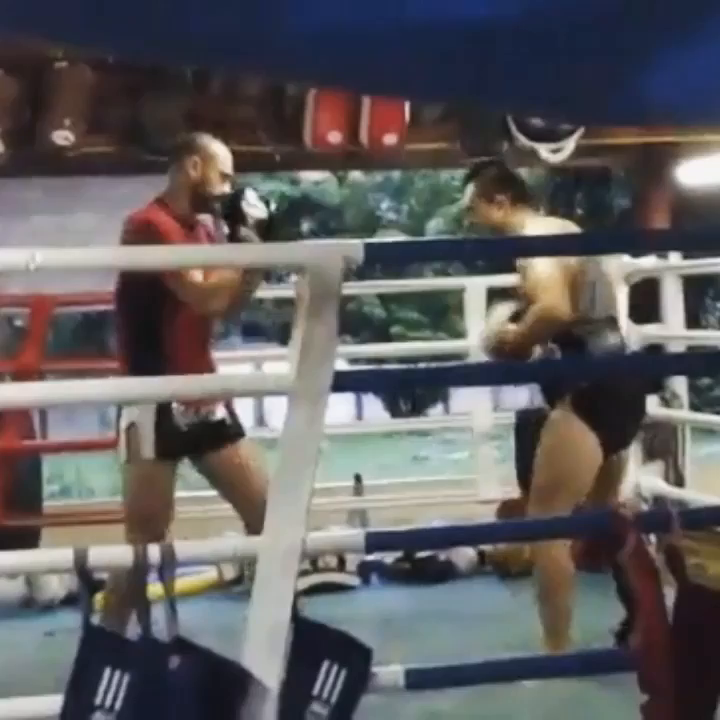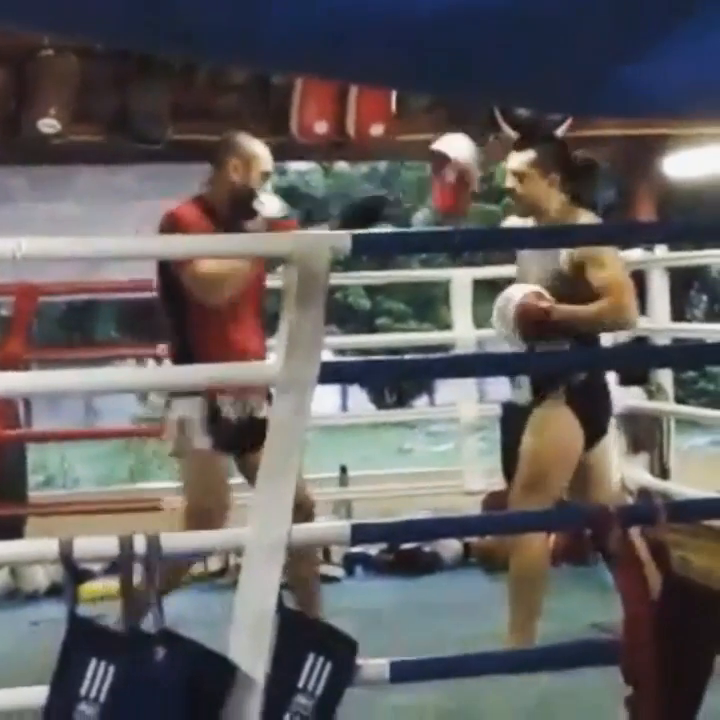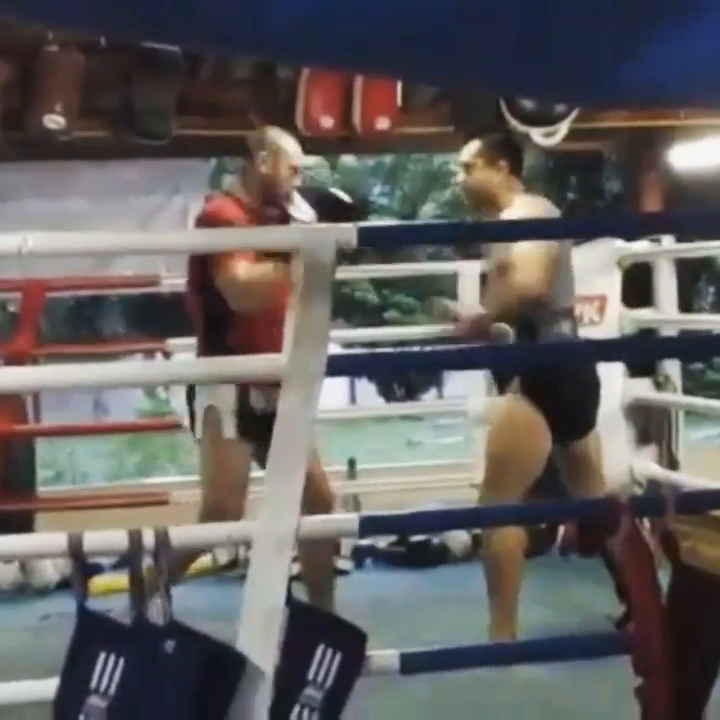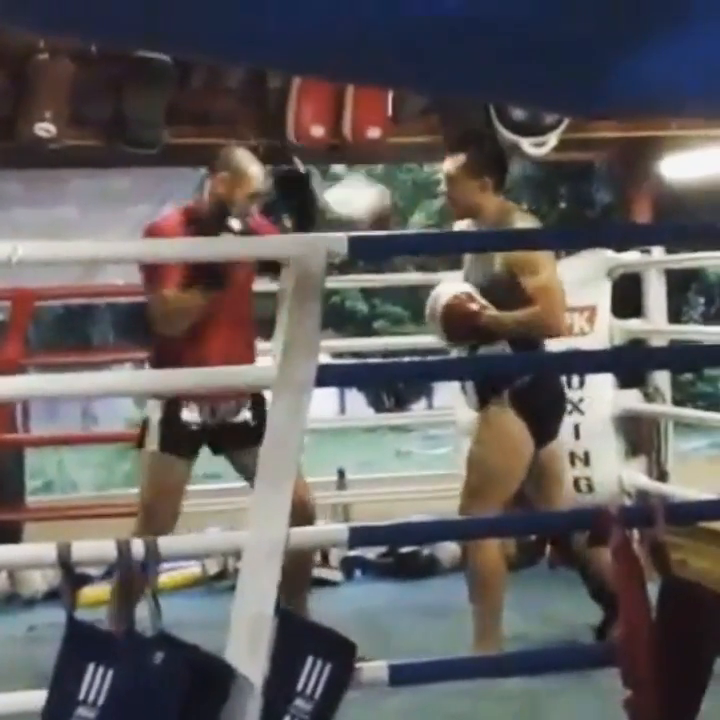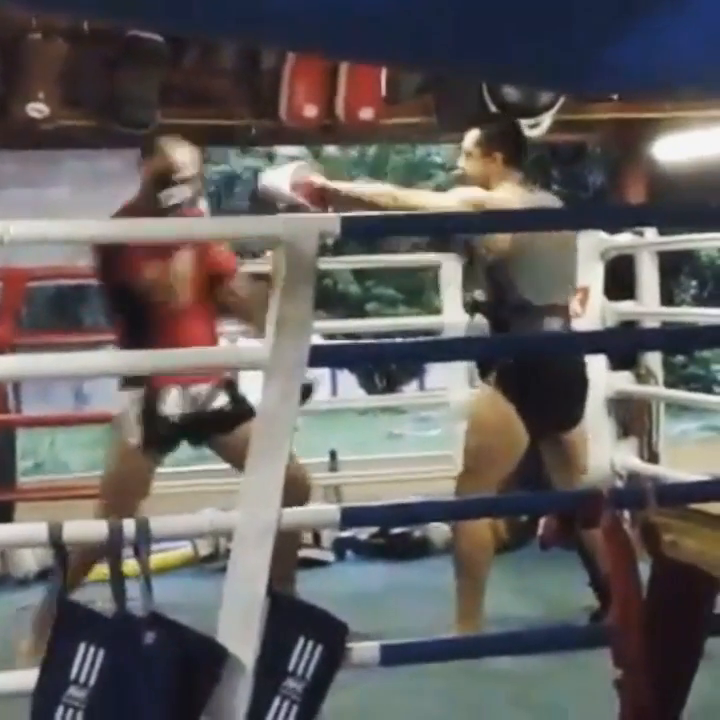
dt=1s
person 1, frame 1
left shoulder: (535, 242)
right shoulder: (560, 229)
left elbow: (554, 310)
left wrist: (512, 341)
right wrist: (524, 326)
left hip: (589, 391)
right hip: (619, 383)
left knee: (544, 521)
right knee: (601, 511)
left ankle: (556, 653)
person 1, frame 2
left shoulder: (585, 234)
left elbow: (623, 309)
left wrist: (555, 317)
left hip: (570, 387)
right hip: (548, 385)
left knee: (524, 513)
right knee: (604, 514)
left ankle: (518, 644)
person 1, frame 3
left shoulder: (522, 215)
right shoulder: (517, 218)
left elbow: (528, 285)
right elbow: (508, 284)
left wrist: (473, 319)
left hip: (541, 374)
right hip: (572, 369)
left knee: (498, 503)
right knee: (594, 500)
left ankle: (502, 636)
person 1, frame 4
left shoulder: (520, 237)
right shoulder: (470, 233)
left elbow: (552, 318)
left wrist: (485, 321)
left hip: (521, 389)
right hip: (517, 389)
left knee: (479, 515)
right knee: (558, 511)
left ankle: (488, 648)
person 1, frame 5
left shoulder: (481, 203)
right shoulder: (553, 207)
left elbow: (402, 201)
left wrist: (329, 187)
left hip: (524, 365)
right hip: (564, 358)
left knee: (473, 494)
right knee: (577, 492)
left ankle: (467, 627)
person 2, frame 1
left shoulder: (198, 227)
right shoulder: (150, 225)
left elbow: (229, 299)
right elbow: (205, 298)
left wrist: (257, 245)
right wrist: (242, 244)
left hip: (205, 400)
right hip: (157, 406)
left knee: (265, 513)
right knee: (146, 541)
person 2, frame 2
left shoulder: (249, 220)
right shoulder: (183, 221)
right elbow: (212, 290)
right wrist: (253, 232)
left hip: (250, 396)
right hip: (203, 399)
left knee: (298, 510)
right knee: (205, 530)
person 2, frame 3
left shoulder: (271, 218)
right shoulder: (222, 216)
right elbow: (242, 294)
left hip: (270, 389)
right hip: (233, 389)
left knee: (319, 503)
right knee: (223, 519)
person 2, frame 4
left shoulder: (250, 228)
right shoulder: (166, 232)
right elbow: (169, 320)
right wrist: (215, 270)
left hip: (239, 400)
right hip: (180, 400)
left knee: (299, 510)
right knee: (154, 529)
person 2, frame 5
left shoulder: (194, 225)
left elbow: (235, 290)
right elbow: (172, 298)
left hip: (212, 386)
right hip: (154, 393)
left knee: (293, 487)
right knee: (110, 525)
right ankle: (45, 630)
